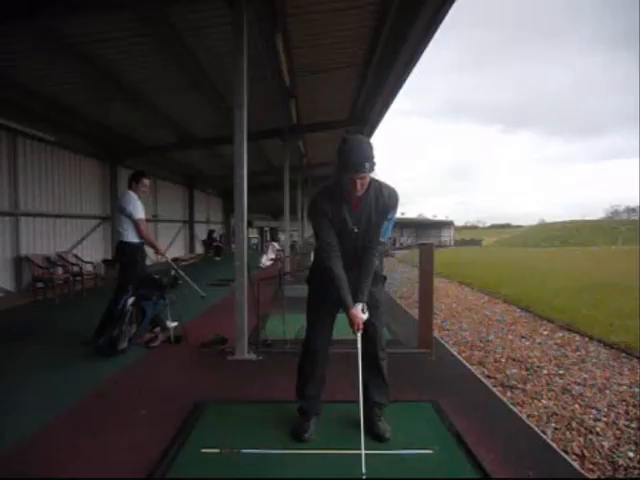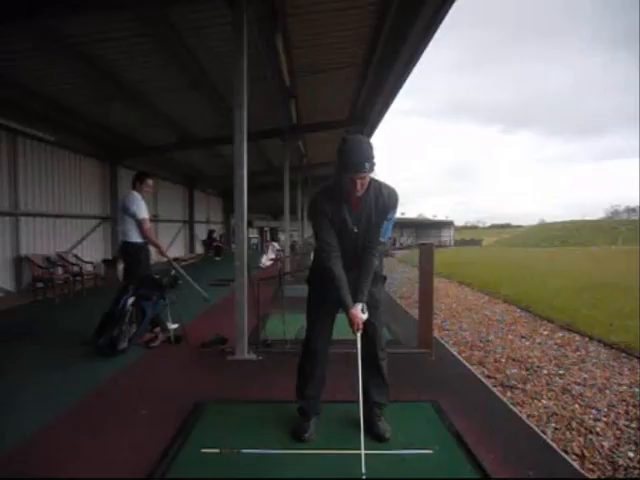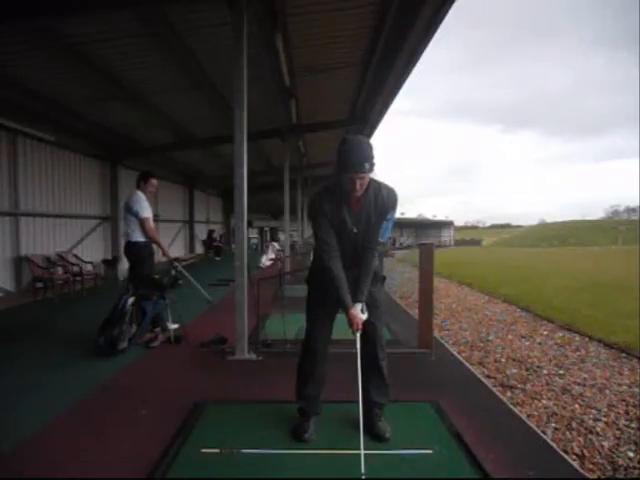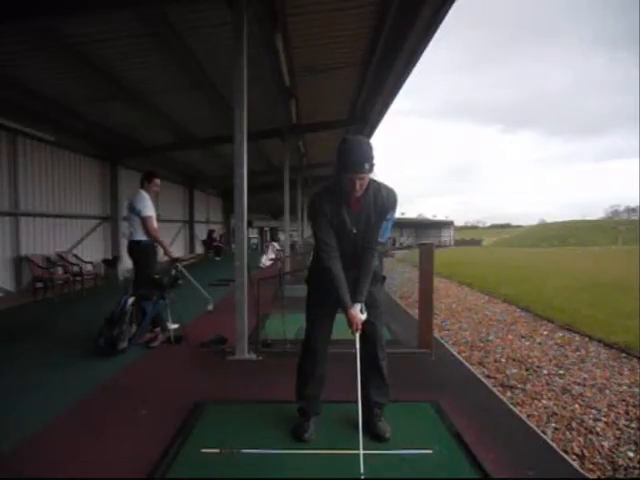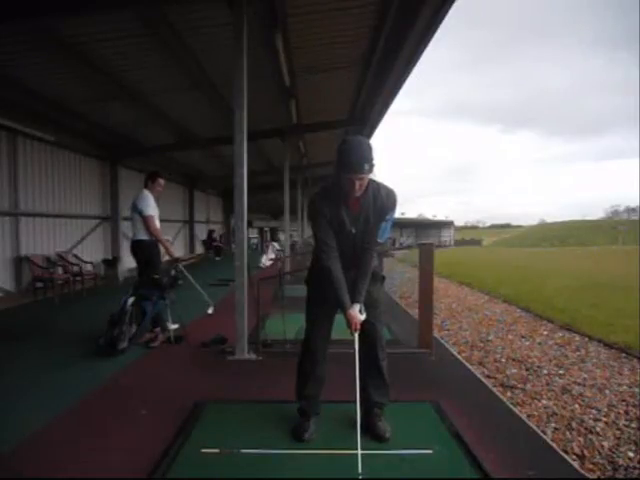
dt=0.4s
person 1, frame 1
left shoulder: (387, 197)
right shoulder: (322, 201)
left elbow: (372, 250)
right elbow: (330, 255)
left wrist: (360, 299)
right wrist: (348, 304)
left hip: (367, 276)
right hip: (328, 277)
left knee: (374, 343)
right knee: (316, 343)
left ankle: (374, 411)
right ankle: (308, 412)
person 1, frame 2
left shoulder: (386, 197)
right shoulder: (322, 201)
left elbow: (371, 250)
right elbow: (330, 255)
left wrist: (360, 299)
right wrist: (348, 305)
left hip: (367, 276)
right hip: (328, 276)
left knee: (374, 343)
right knee: (316, 343)
left ankle: (375, 411)
right ankle: (308, 412)
person 1, frame 3
left shoulder: (386, 197)
right shoulder: (322, 201)
left elbow: (371, 250)
right elbow: (329, 255)
left wrist: (360, 299)
right wrist: (347, 305)
left hip: (366, 276)
right hip: (327, 276)
left knee: (374, 342)
right knee: (315, 342)
left ankle: (374, 411)
right ankle: (308, 412)
person 1, frame 4
left shoulder: (385, 198)
right shoulder: (321, 201)
left elbow: (370, 250)
right elbow: (329, 255)
left wrist: (359, 299)
right wrist: (347, 305)
left hip: (366, 275)
right hip: (326, 276)
left knee: (374, 341)
right knee: (315, 342)
left ankle: (374, 411)
right ankle: (308, 412)
person 1, frame 5
left shoulder: (385, 197)
right shoulder: (321, 201)
left elbow: (369, 250)
right elbow: (328, 255)
left wrist: (358, 299)
right wrist: (346, 304)
left hip: (365, 274)
right hip: (326, 276)
left knee: (374, 340)
right knee: (315, 342)
left ankle: (374, 411)
right ankle: (308, 412)
person 2, frame 1
left shoulder: (124, 199)
right shoulder: (133, 200)
right elbow: (142, 230)
right wrist: (157, 247)
left hip: (125, 246)
right hip: (132, 248)
left knee: (133, 287)
right knee: (125, 290)
person 2, frame 2
left shoulder: (127, 199)
right shoulder: (137, 200)
right elbow: (145, 230)
right wrist: (160, 247)
left hip: (129, 246)
right hip: (137, 248)
left knee: (137, 287)
right knee: (137, 288)
person 2, frame 3
left shoulder: (132, 199)
right shoulder: (140, 200)
right elbow: (148, 230)
right wrist: (163, 247)
left hip: (133, 245)
right hip: (140, 247)
left knee: (140, 286)
right knee: (145, 287)
person 2, frame 4
left shoulder: (137, 198)
right shoulder: (143, 199)
right elbow: (150, 228)
left wrist: (160, 244)
right wrist: (165, 247)
left hip: (138, 244)
right hip: (143, 246)
left knee: (143, 285)
right knee: (148, 286)
right ankle: (158, 327)
person 2, frame 5
left shoulder: (143, 198)
right shoulder: (146, 198)
right elbow: (151, 227)
left wrist: (162, 242)
right wrist: (167, 246)
left hip: (142, 244)
right hip: (146, 245)
left knee: (147, 286)
right knee: (153, 286)
left ankle: (156, 327)
right ankle: (159, 328)
